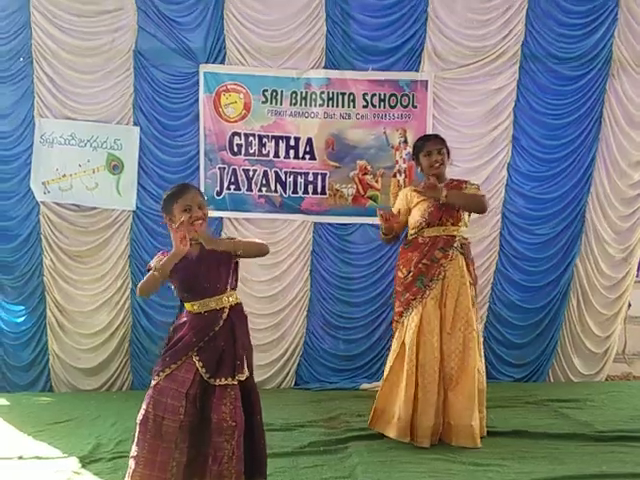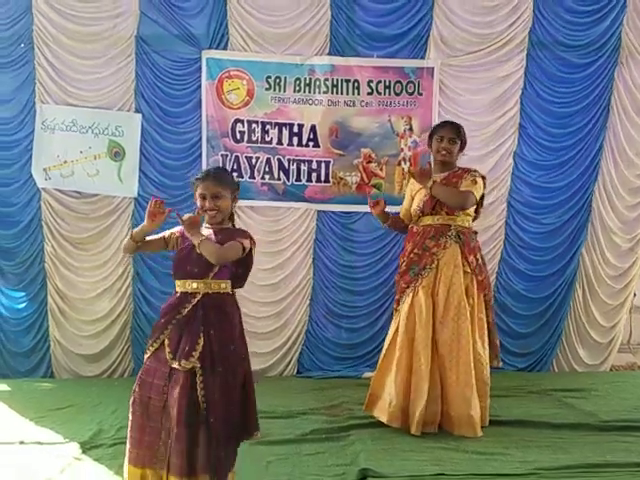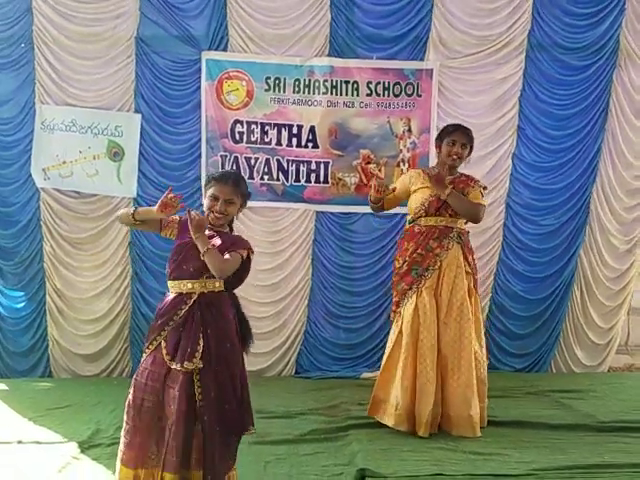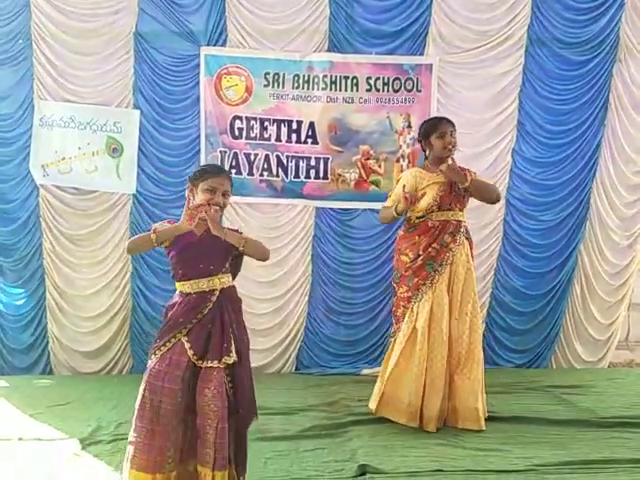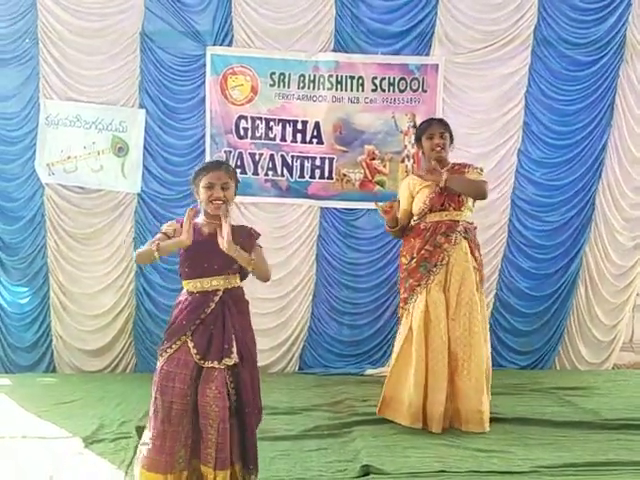
dt=0.5s
person 1, frame 1
left shoulder: (463, 187)
right shoulder: (409, 194)
left elbow: (482, 205)
right elbow: (391, 236)
left wrist: (441, 194)
right wrist: (386, 227)
left hip: (456, 273)
right hip: (419, 272)
left knee: (457, 342)
right knee: (419, 339)
left ankle: (456, 419)
right ankle: (418, 418)
person 1, frame 2
left shoulder: (471, 177)
right shoulder: (416, 182)
left elbow: (463, 202)
right elbow: (404, 224)
left wrist: (431, 184)
right wrist: (383, 216)
left hip: (458, 262)
right hip: (420, 261)
left knee: (457, 330)
right knee: (417, 330)
left ankle: (457, 409)
right ankle: (418, 407)
person 1, frame 3
left shoulder: (471, 185)
right shoulder: (414, 177)
left elbow: (476, 215)
right elbow: (380, 206)
left wrist: (445, 189)
right wrist: (375, 197)
left hip: (454, 264)
right hip: (416, 261)
left knee: (454, 332)
right knee: (416, 329)
left ankle: (455, 409)
right ankle: (414, 407)
person 1, frame 4
left shoulder: (464, 173)
right shoulder: (413, 176)
left elbow: (495, 196)
right elbow: (384, 215)
left wrist: (461, 179)
right wrist: (402, 208)
left hip: (456, 257)
right hip: (421, 256)
left knee: (458, 327)
right knee: (421, 325)
left ankle: (454, 403)
right ankle: (414, 403)
person 1, frame 5
left shoulder: (465, 172)
right shoulder: (411, 182)
left elbow: (482, 191)
right elbow: (400, 230)
left wrist: (442, 178)
right wrist: (391, 220)
left hip: (461, 259)
right hip: (423, 259)
left knee: (463, 328)
right knee: (423, 326)
left ankle: (460, 405)
right ankle: (419, 404)
person 2, frame 1
left shoulder: (226, 247)
right shoulder: (172, 258)
left elbow: (263, 249)
right elbow: (144, 291)
left wrist: (215, 244)
right wrist: (177, 254)
left hip: (228, 339)
right hip: (192, 340)
left knee: (225, 421)
right knee: (165, 415)
person 2, frame 2
left shoulder: (239, 238)
right shoulder: (182, 234)
left elbow: (218, 256)
right elbow: (129, 248)
left wrist: (196, 234)
right wrist: (149, 225)
left hip: (215, 325)
right hip: (178, 323)
left knee: (202, 405)
right knee: (154, 397)
person 2, frame 3
left shoulder: (237, 245)
right shoulder: (180, 227)
left elbow: (222, 270)
right elbow: (124, 218)
left wrist: (200, 236)
right wrist: (156, 212)
left hip: (209, 324)
right hip: (173, 322)
left knee: (200, 404)
right knee: (150, 398)
person 2, frame 4
left shoulder: (231, 235)
right shoulder: (174, 230)
left elbow: (264, 254)
right elbow: (131, 247)
left wrist: (221, 231)
right wrist: (181, 226)
left hip: (221, 322)
right hip: (184, 319)
left knee: (216, 402)
right knee: (164, 397)
person 2, frame 5
left shoulder: (245, 235)
right shoulder: (180, 228)
left elbow: (265, 274)
right elbow: (140, 257)
left wrist: (232, 249)
right wrist: (176, 241)
left hip: (230, 323)
right hip: (189, 321)
left knee: (222, 402)
right knee: (174, 400)
